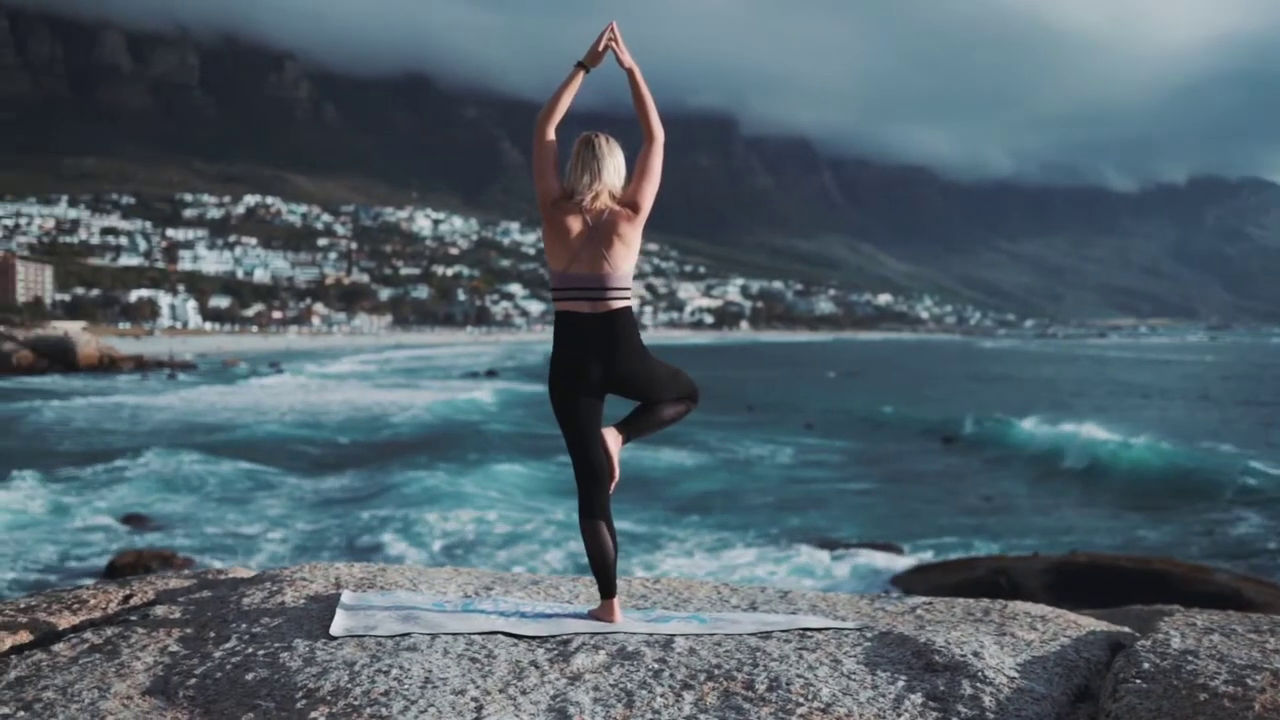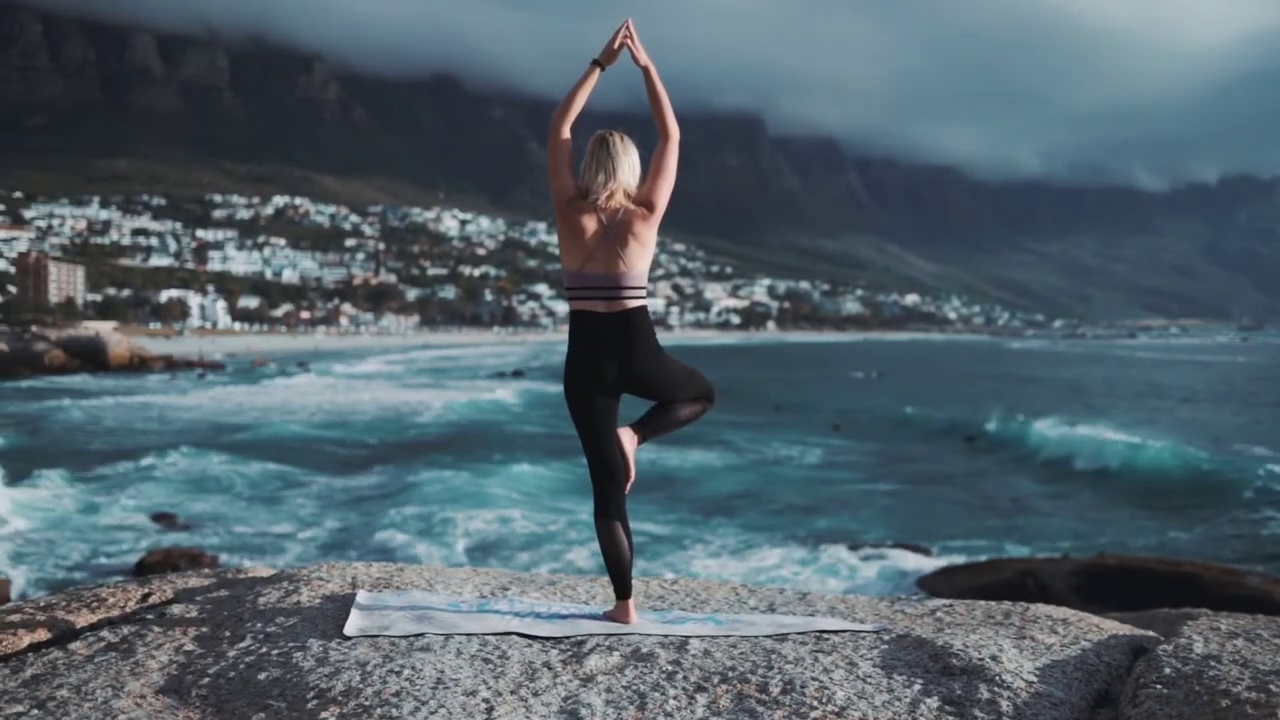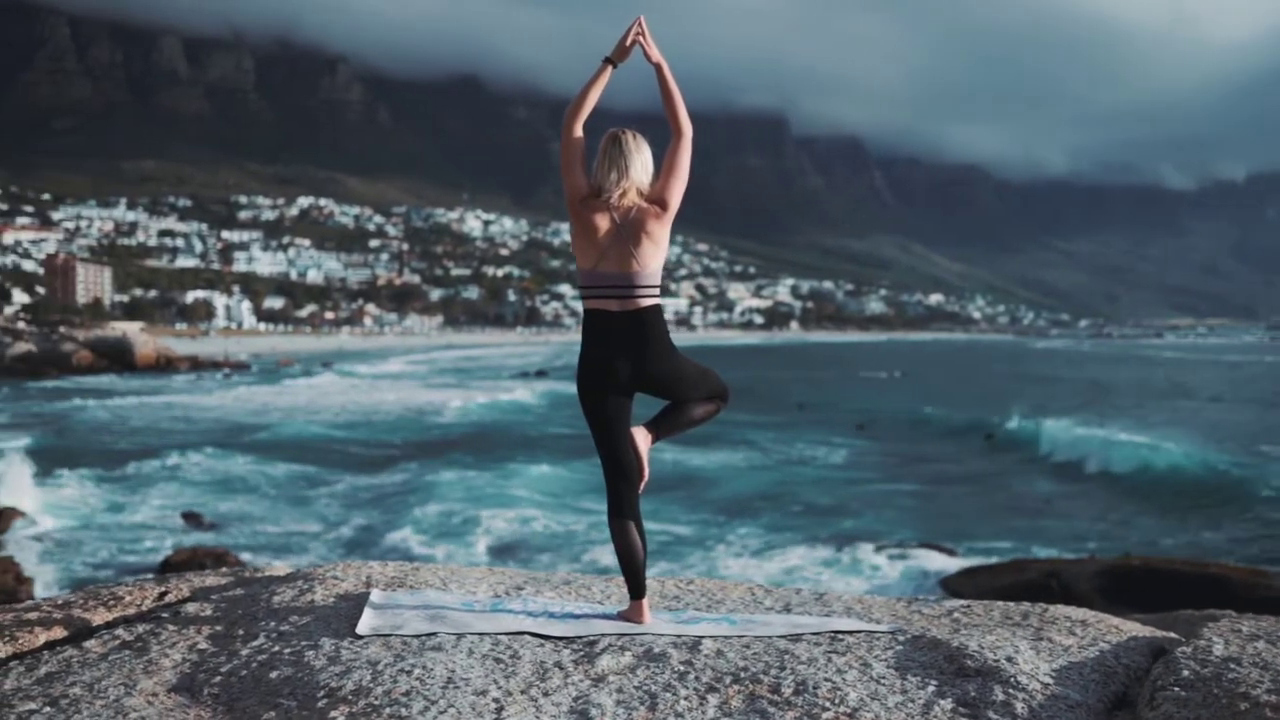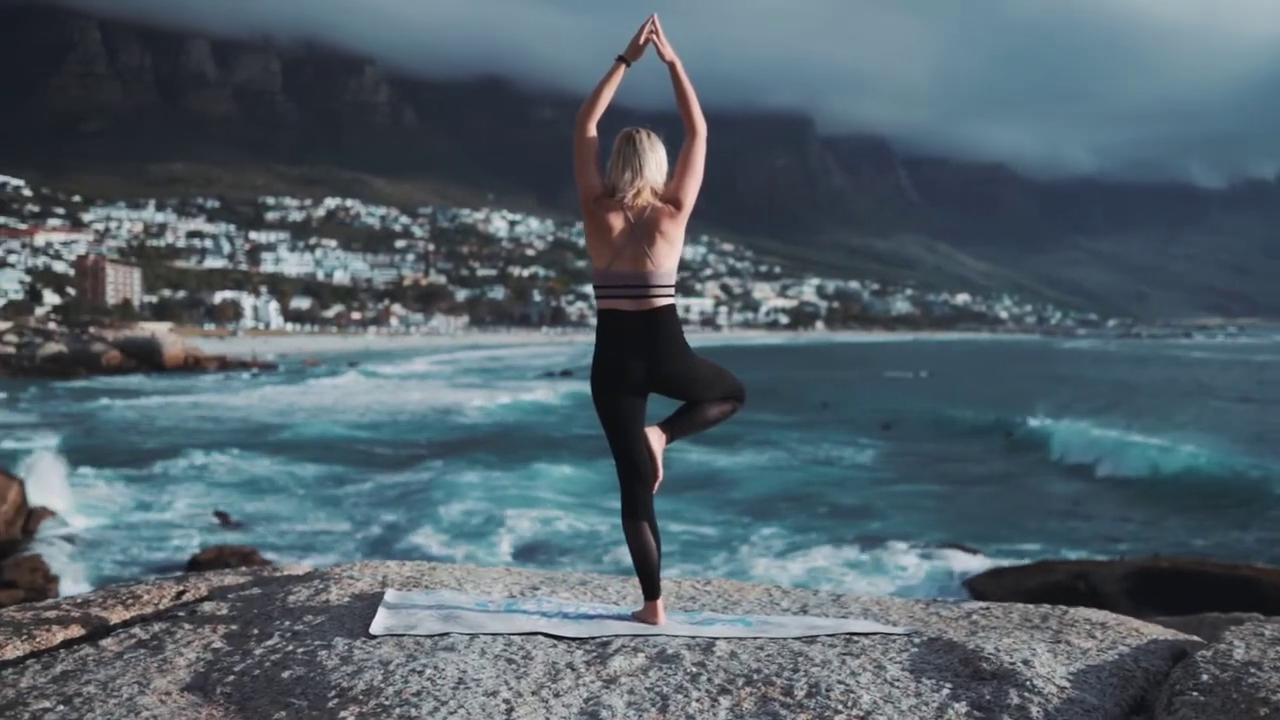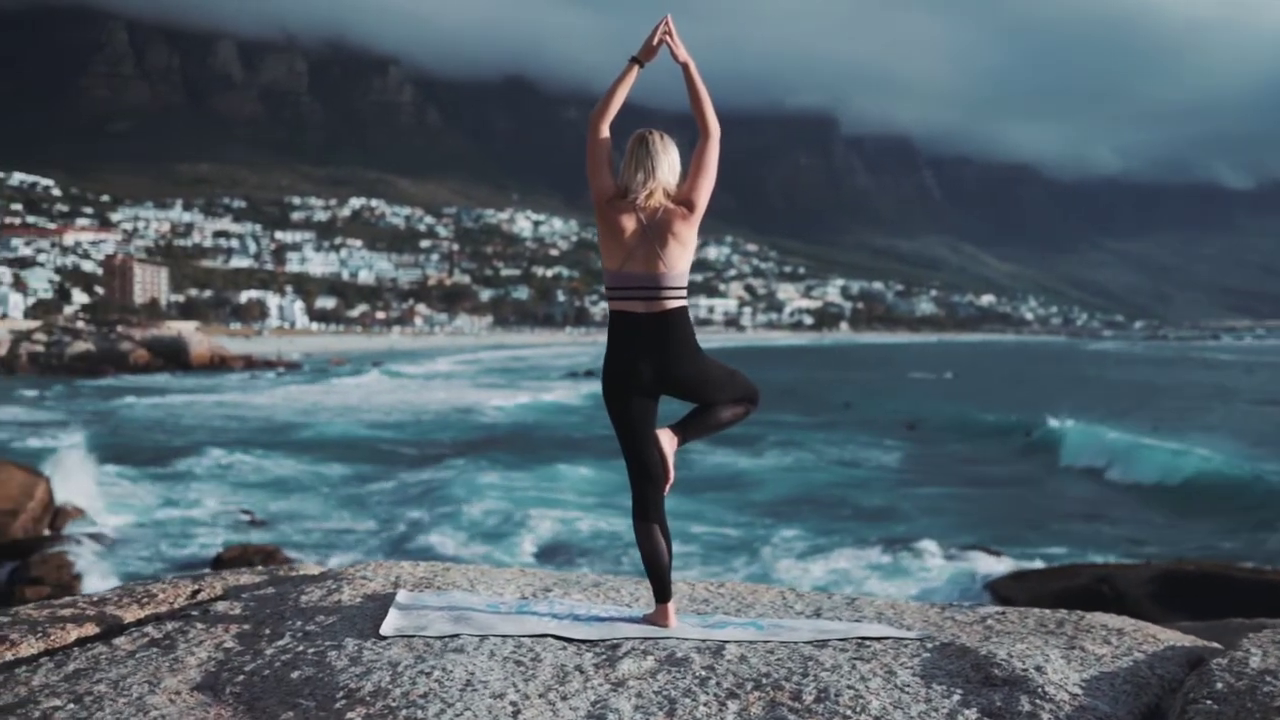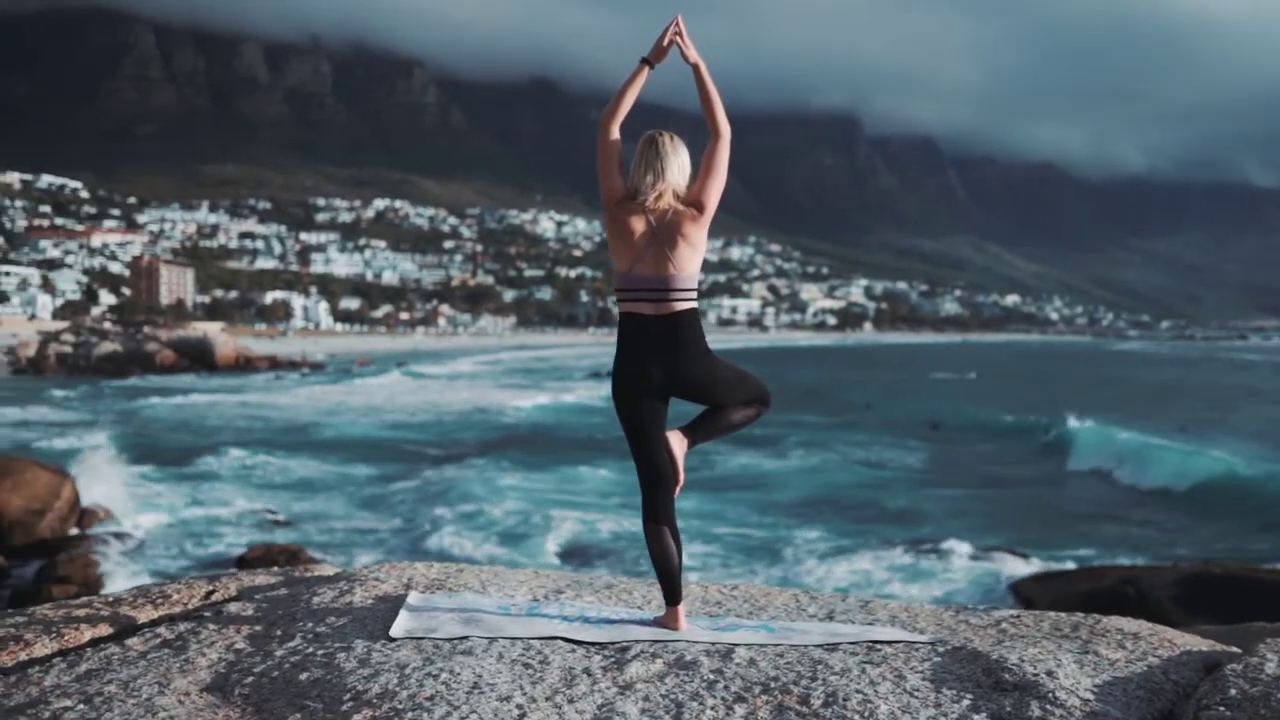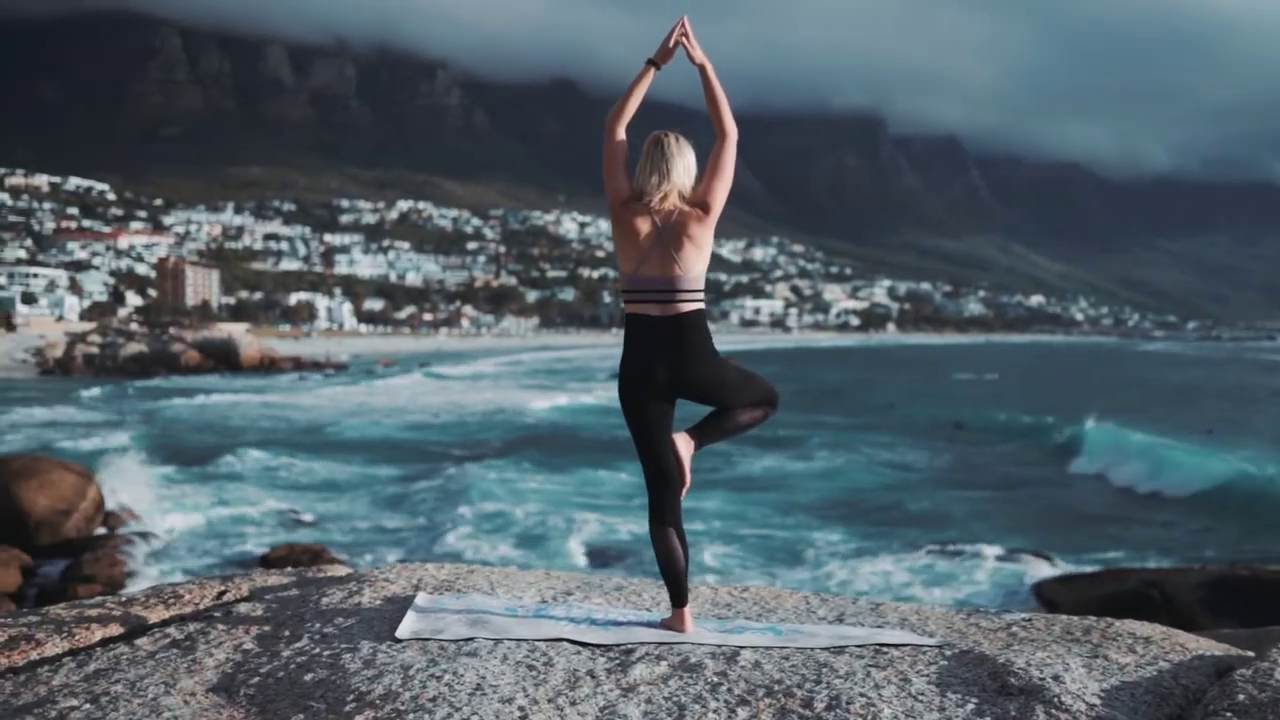
dt=0.3s
person 1, frame 1
left shoulder: (554, 215)
right shoulder: (631, 217)
left elbow: (544, 130)
right elbow: (656, 137)
left wrist: (585, 65)
right wrist: (629, 66)
left hip: (570, 359)
right hip: (621, 353)
left knee: (591, 487)
right knee: (686, 393)
left ankle: (610, 604)
right ankle: (620, 435)
person 1, frame 2
left shoulder: (570, 214)
right shoulder: (645, 216)
left elbow: (559, 129)
right elbow: (671, 135)
left wrist: (600, 63)
right wrist: (645, 64)
left hip: (586, 358)
right hip: (637, 352)
left knee: (607, 487)
right knee: (701, 393)
left ankle: (625, 605)
right ankle: (635, 435)
person 1, frame 3
left shoulder: (582, 213)
right shoulder: (658, 214)
left elbow: (571, 127)
right elbow: (683, 132)
left wrist: (613, 61)
right wrist: (656, 61)
left hip: (599, 358)
right hip: (650, 352)
left knee: (621, 486)
right knee: (716, 392)
left ankle: (638, 605)
right ankle: (648, 434)
person 1, frame 4
left shoulder: (597, 212)
right shoulder: (673, 214)
left elbow: (584, 126)
right elbow: (698, 131)
left wrist: (626, 59)
right wrist: (671, 59)
left hip: (613, 357)
right hip: (664, 351)
left knee: (634, 488)
right knee: (732, 393)
left ankle: (652, 606)
right ankle: (663, 434)
person 1, frame 5
left shoulder: (609, 214)
right shoulder: (685, 216)
left elbow: (598, 127)
right elbow: (712, 132)
left wrist: (639, 61)
right wrist: (683, 60)
left hip: (624, 360)
right hip: (676, 354)
left knee: (645, 490)
right knee: (745, 395)
left ankle: (664, 608)
right ankle: (675, 437)
person 1, frame 6
left shoulder: (618, 215)
right shoulder: (695, 217)
left elbow: (608, 129)
right elbow: (722, 133)
left wrist: (650, 61)
right wrist: (694, 61)
left hip: (634, 361)
right hip: (685, 356)
left knee: (655, 492)
right knee: (756, 396)
left ankle: (673, 611)
right ankle: (684, 438)
person 1, frame 7
left shoulder: (625, 216)
right shoulder: (701, 218)
left elbow: (614, 130)
right elbow: (728, 134)
left wrist: (655, 63)
right wrist: (701, 62)
left hip: (640, 362)
right hip: (692, 357)
left knee: (662, 493)
right knee: (764, 398)
left ankle: (680, 613)
right ankle: (692, 440)
